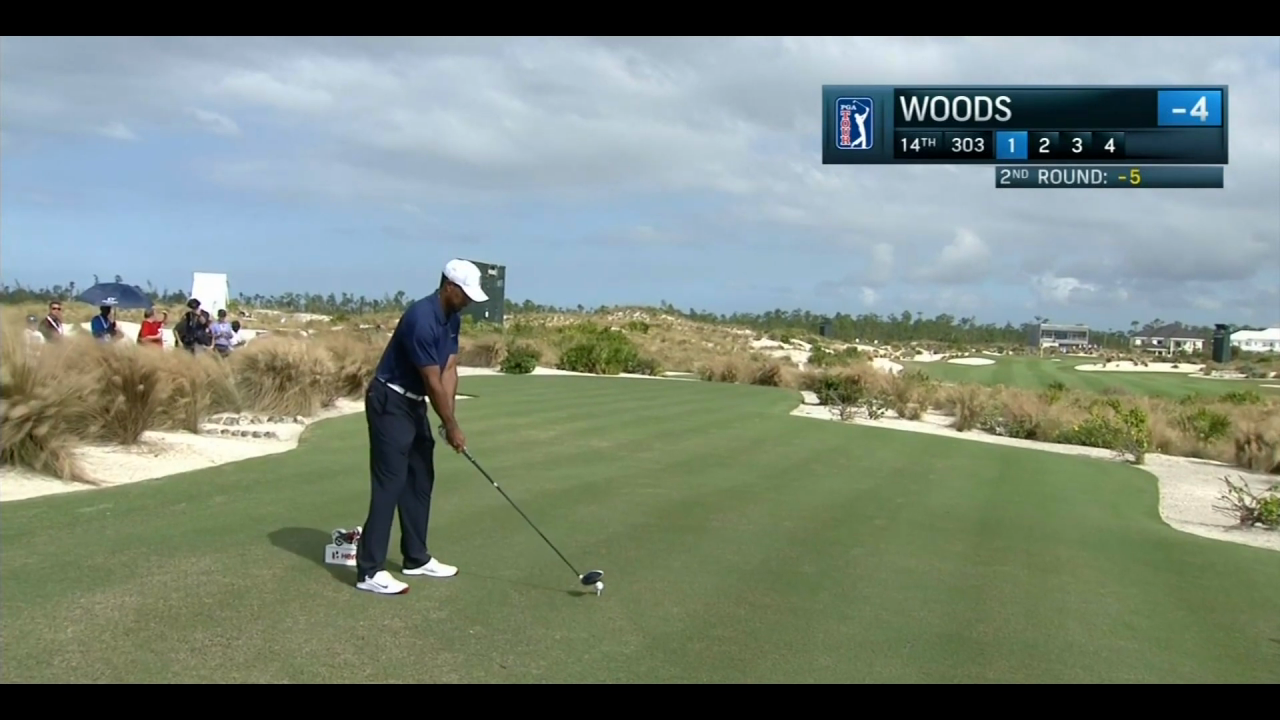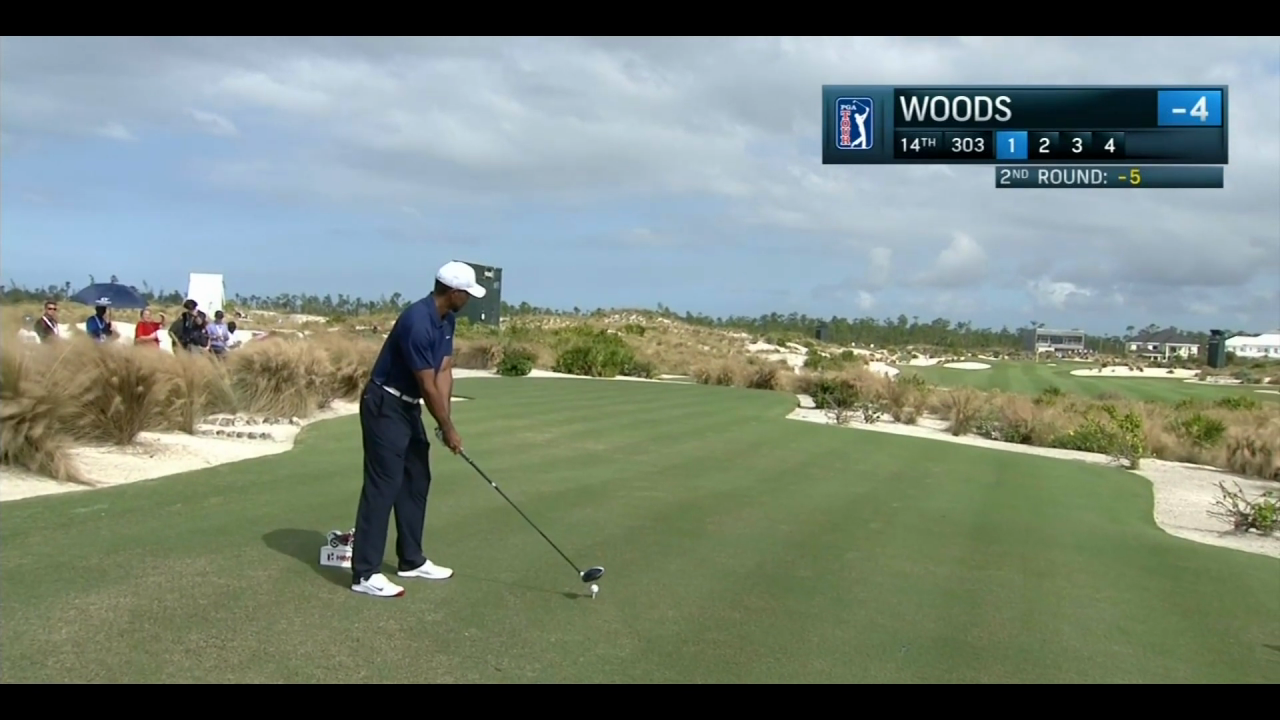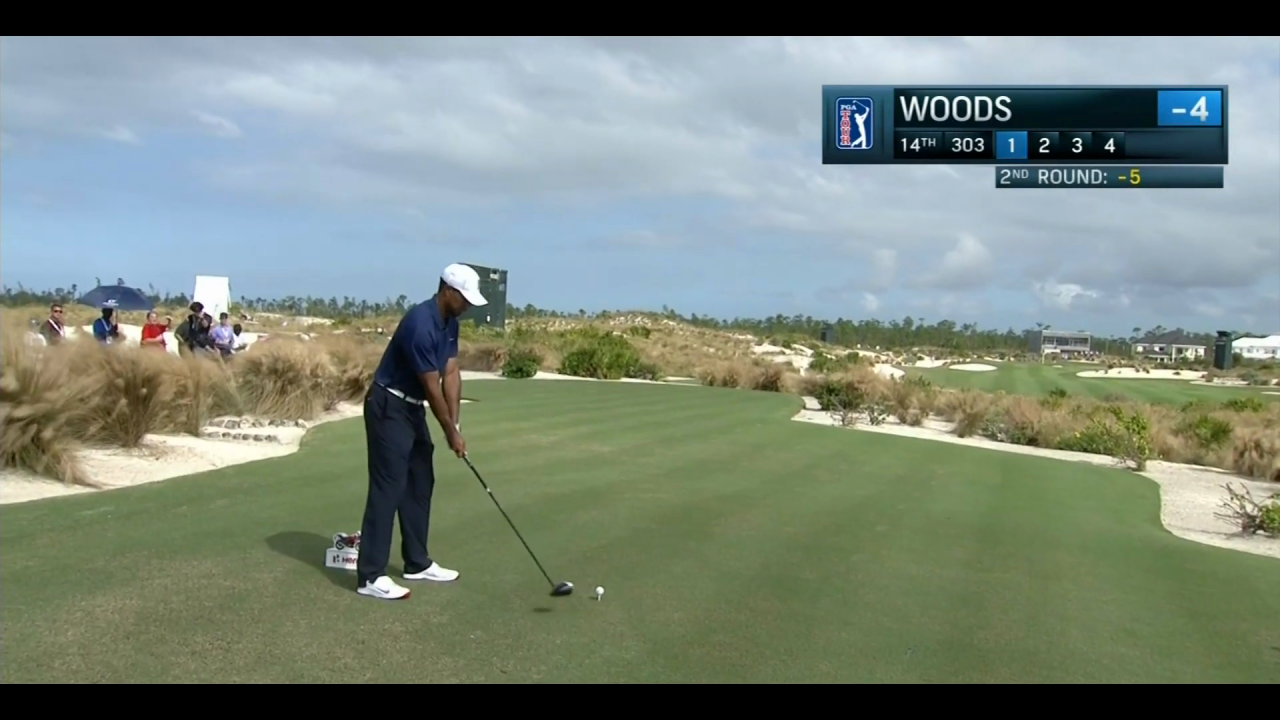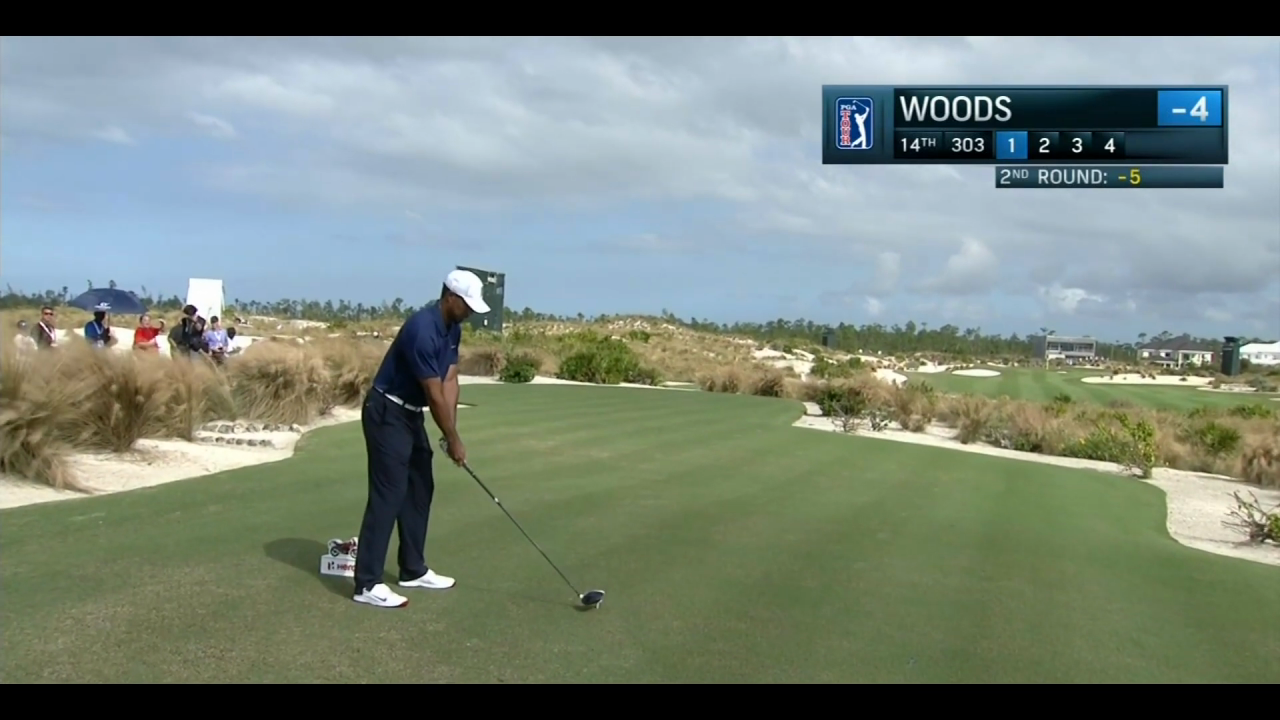
dt=1s
person 1, frame 1
left shoulder: (452, 319)
right shoulder: (421, 319)
left elbow: (449, 370)
right elbow: (432, 382)
left wrist: (450, 420)
right wrist: (451, 426)
left hip: (413, 403)
right hip: (389, 402)
left knee: (420, 480)
right knee: (391, 481)
left ankle: (416, 558)
right ankle: (369, 570)
person 1, frame 2
left shoulder: (447, 320)
right shoulder: (417, 323)
left elbow: (444, 372)
right elbow: (427, 385)
left wrist: (446, 421)
right wrist: (447, 428)
left hip: (408, 406)
right hip: (384, 405)
left knee: (417, 481)
right knee: (384, 484)
left ankle: (411, 560)
right ankle: (365, 573)
person 1, frame 3
left shoulder: (450, 323)
right shoulder: (420, 325)
left elbow: (450, 373)
right elbow: (432, 387)
left wrist: (456, 423)
right wrist: (450, 433)
left hip: (412, 408)
right hip: (389, 407)
left knee: (420, 484)
right knee: (389, 486)
left ankle: (417, 562)
right ankle: (371, 575)
person 1, frame 4
left shoulder: (452, 329)
right shoulder: (422, 330)
left elbow: (449, 381)
right elbow: (434, 394)
left wrist: (452, 432)
right wrist: (453, 440)
left hip: (411, 414)
right hip: (387, 412)
left knee: (420, 489)
right knee: (389, 493)
left ankle: (413, 569)
right ankle: (367, 583)
